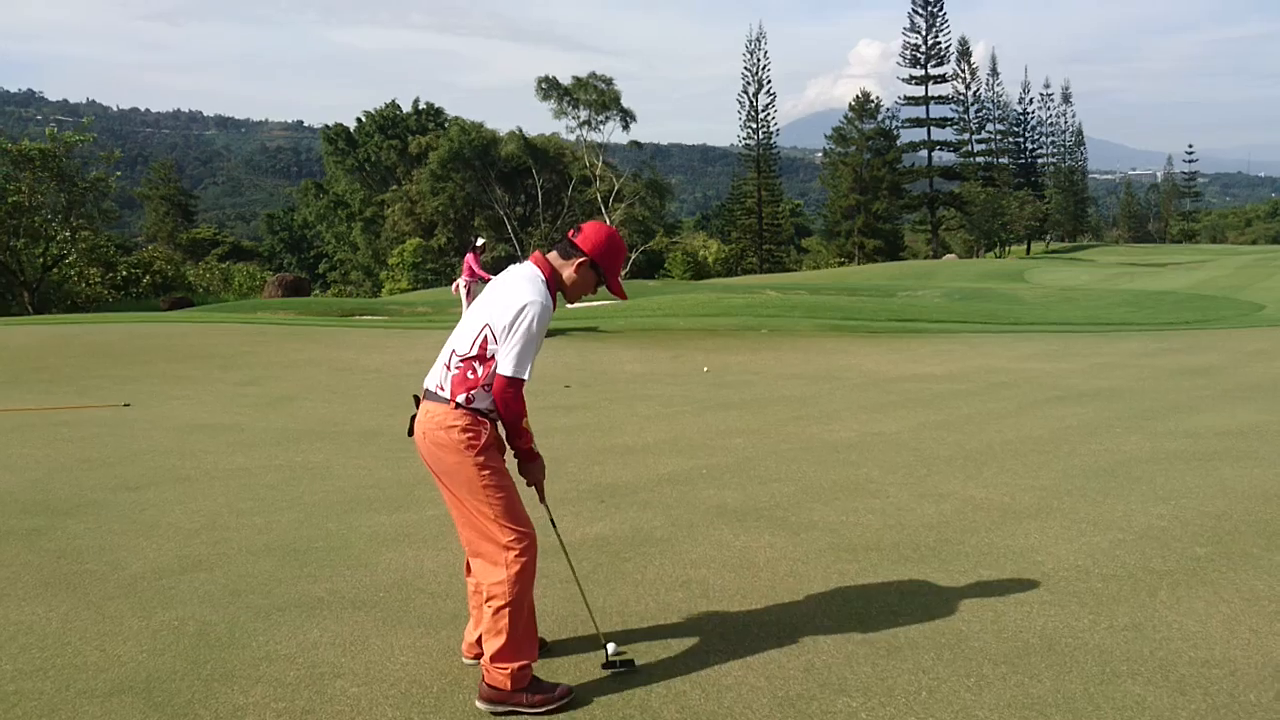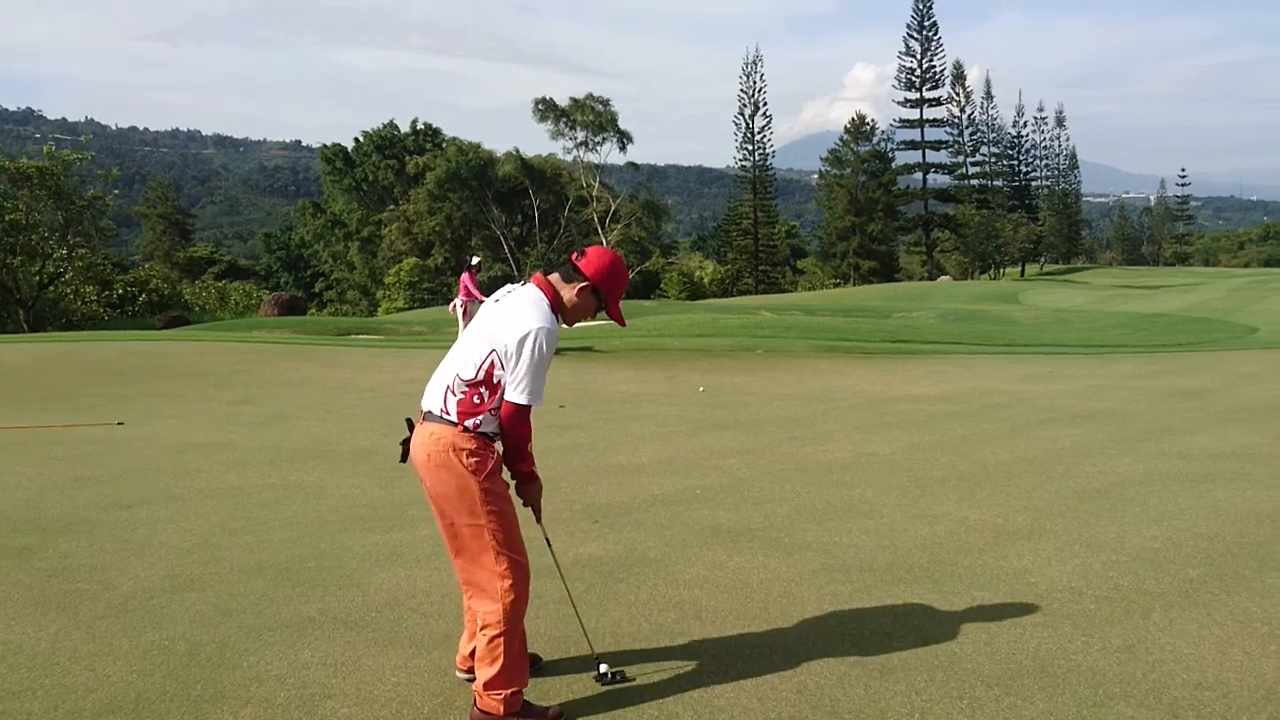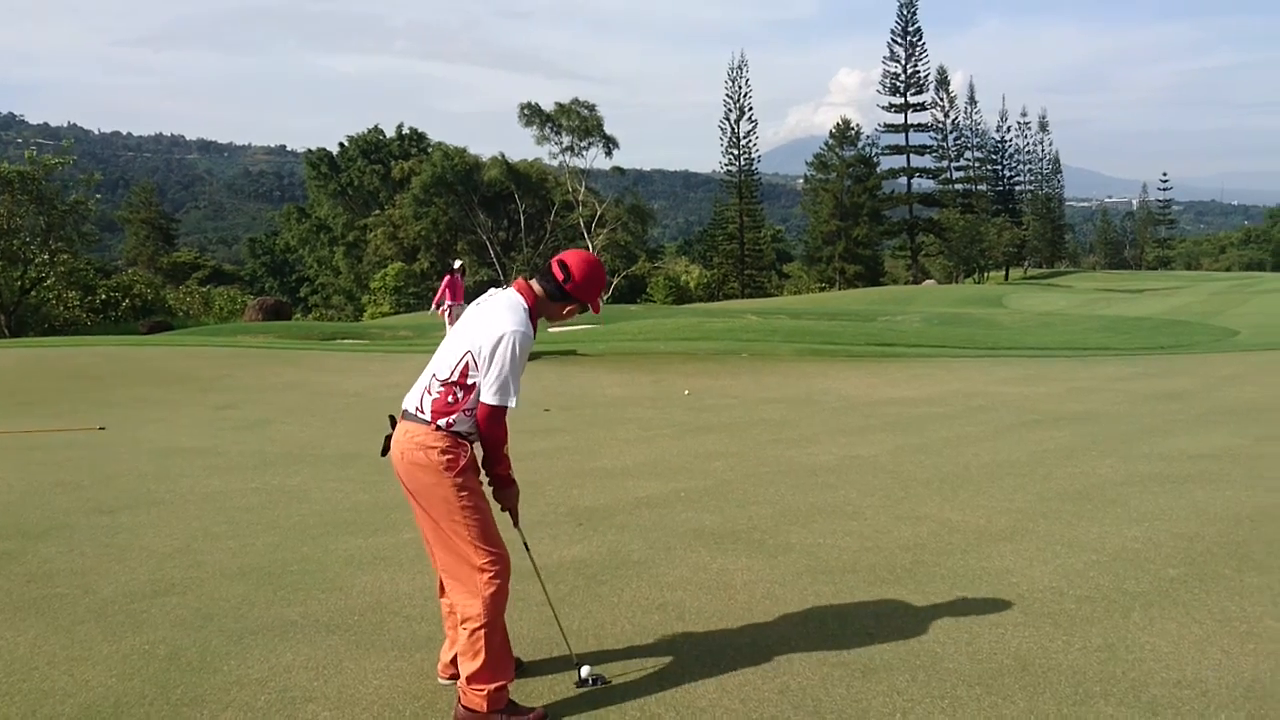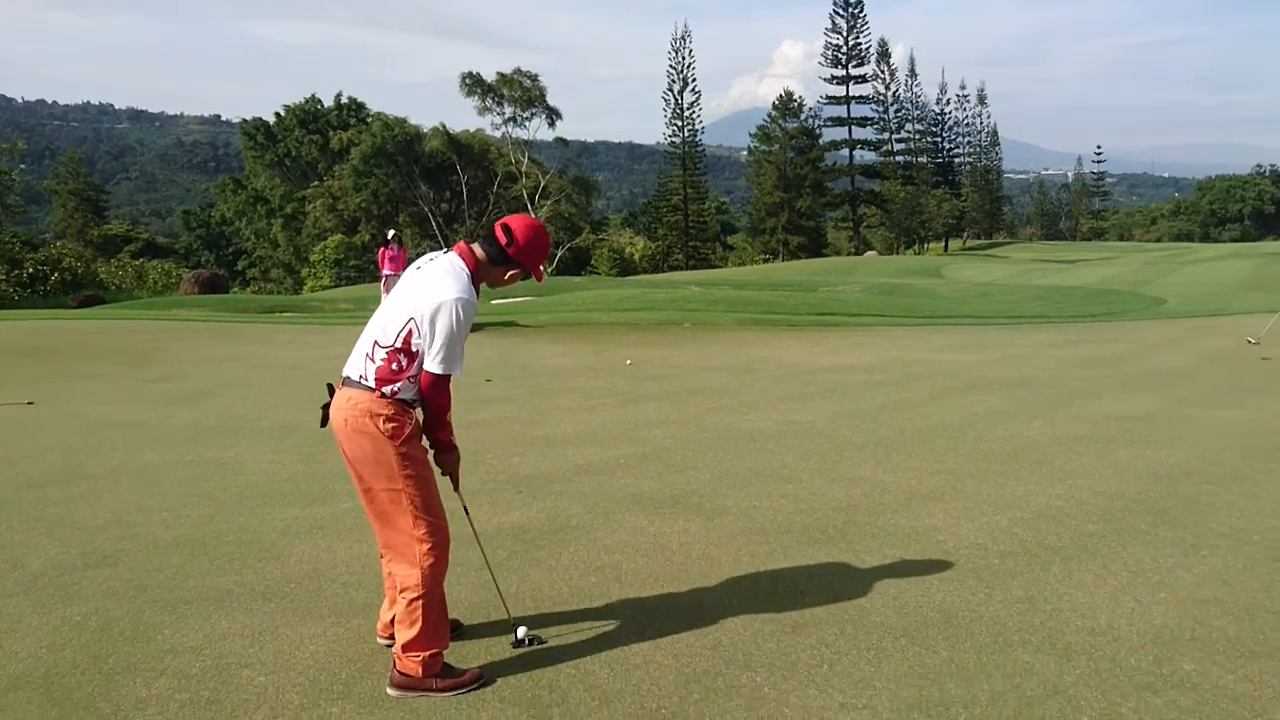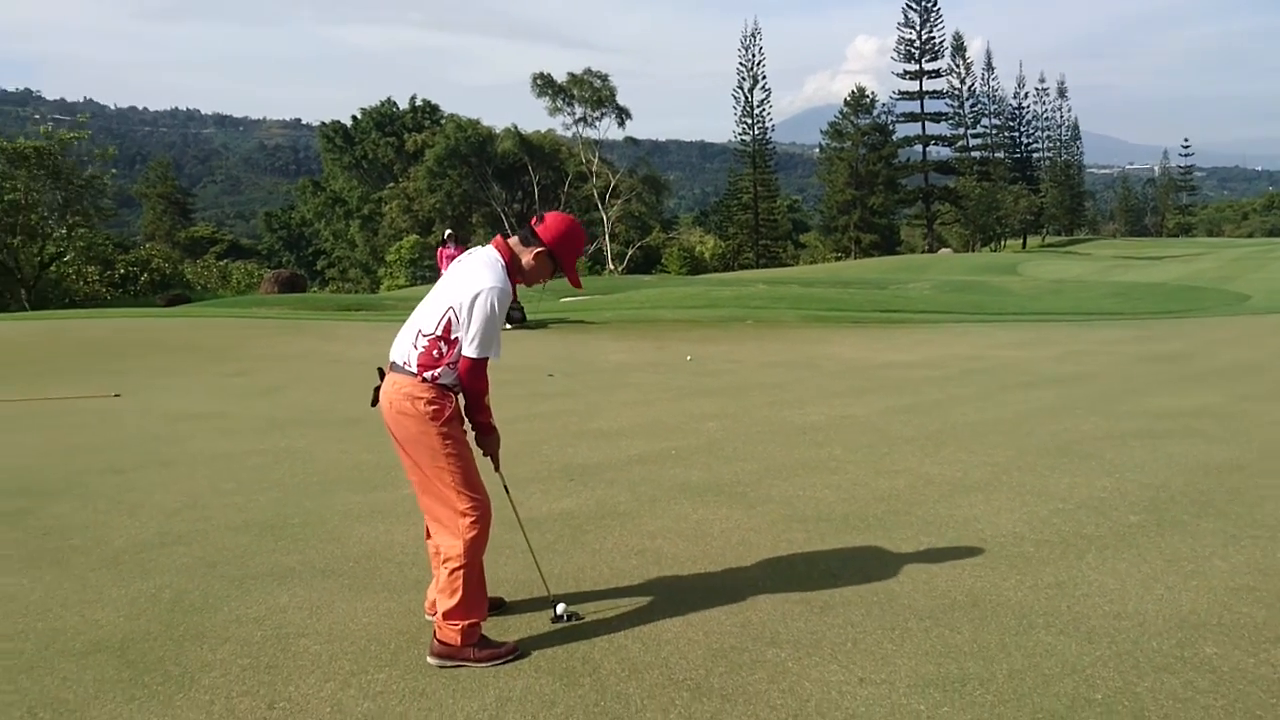
dt=0.4s
person 1, frame 1
left shoulder: (518, 275)
right shoulder: (534, 300)
right elbow: (506, 389)
left wrist: (519, 446)
right wrist: (527, 453)
left hip: (444, 415)
right hip: (459, 425)
left knee: (487, 538)
right knee: (512, 544)
left ankle: (483, 637)
right ankle: (505, 680)
person 1, frame 2
left shoulder: (512, 294)
right shoulder: (539, 326)
right elbow: (514, 414)
right wrist: (525, 475)
left hip: (432, 433)
right hip: (460, 447)
left knee: (481, 560)
right knee: (504, 571)
left ankle: (476, 654)
person 1, frame 3
left shoulder: (498, 298)
right shoulder: (514, 329)
right elbow: (489, 416)
left wrist: (496, 474)
right wrist: (503, 479)
left hip: (417, 435)
right hip: (436, 447)
left knee: (460, 558)
right knee: (485, 567)
left ankle: (459, 658)
person 1, frame 4
left shoulder: (436, 260)
right shoulder: (458, 297)
right elbow: (433, 384)
left wrist: (437, 440)
right wrist: (445, 445)
left hip: (354, 400)
right hip: (379, 414)
left knee: (400, 528)
right knee: (423, 537)
left ankle: (398, 619)
right ankle: (416, 666)
person 1, frame 5
left shoulder: (479, 256)
right shoulder: (494, 286)
right elbow: (471, 368)
left wrist: (478, 423)
right wrist: (485, 427)
left hip: (405, 387)
right hip: (423, 398)
left knee: (445, 504)
right knee: (467, 511)
left ankle: (446, 596)
right ankle: (455, 636)
